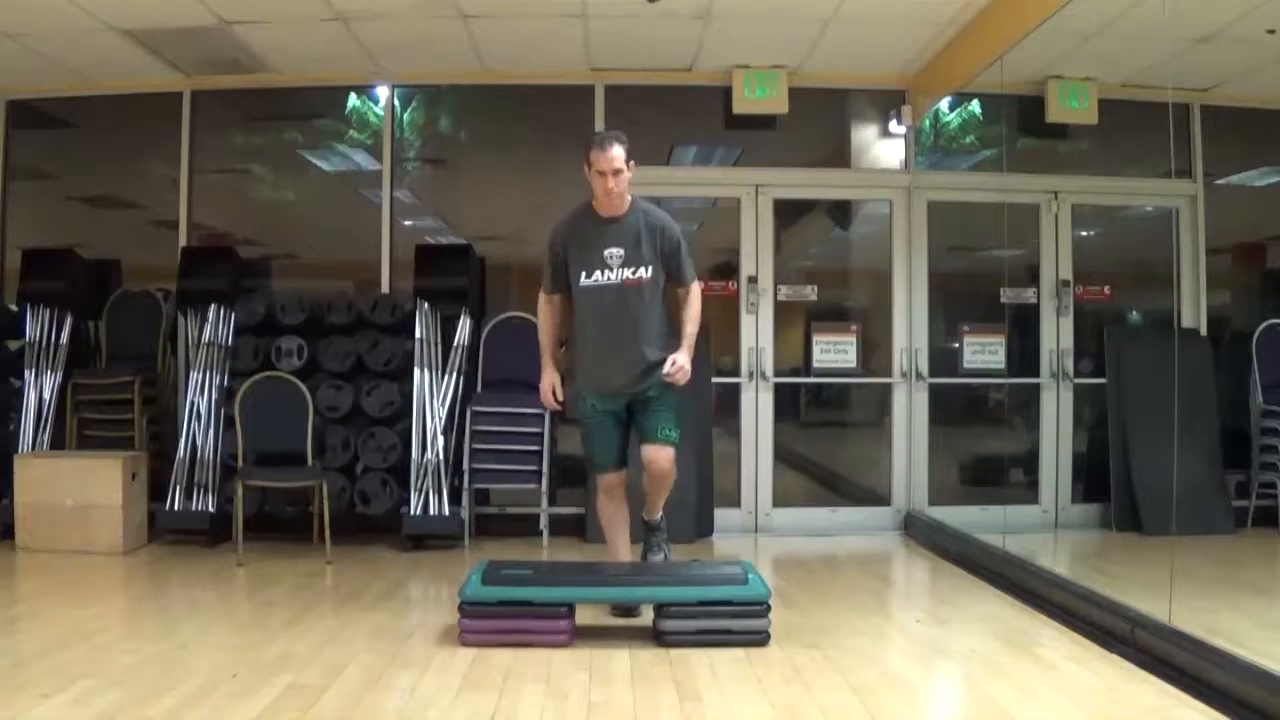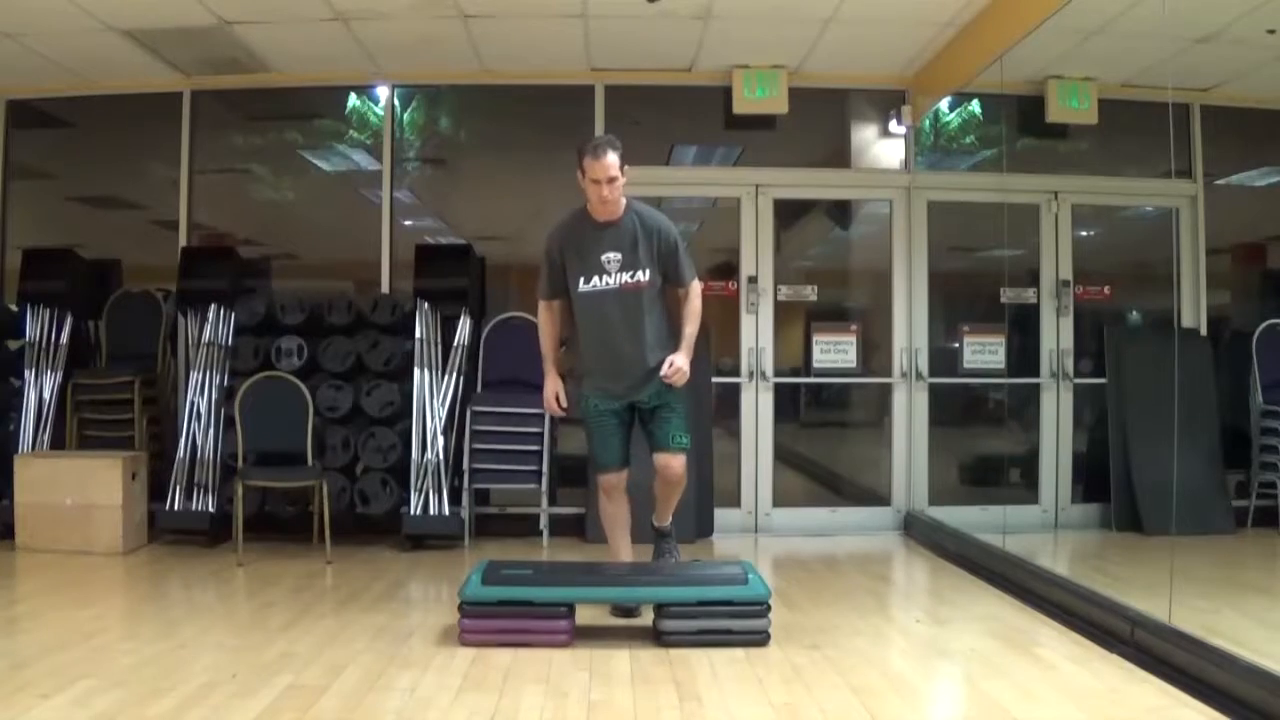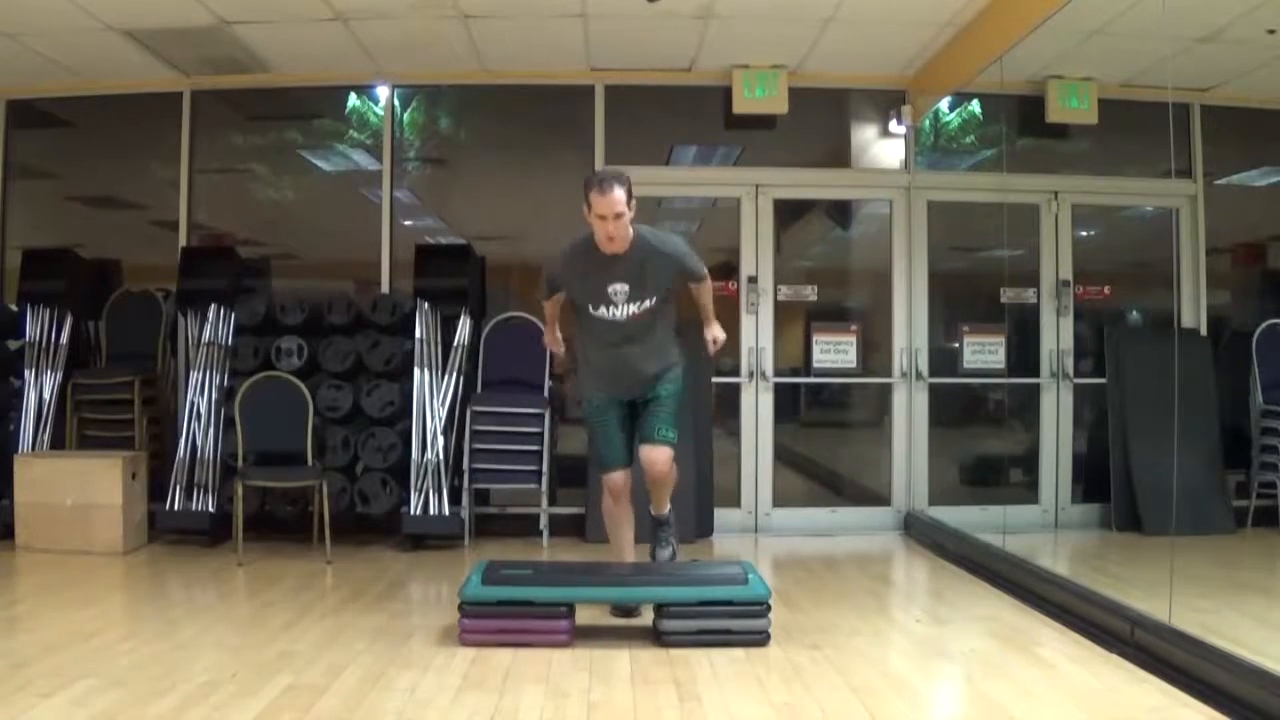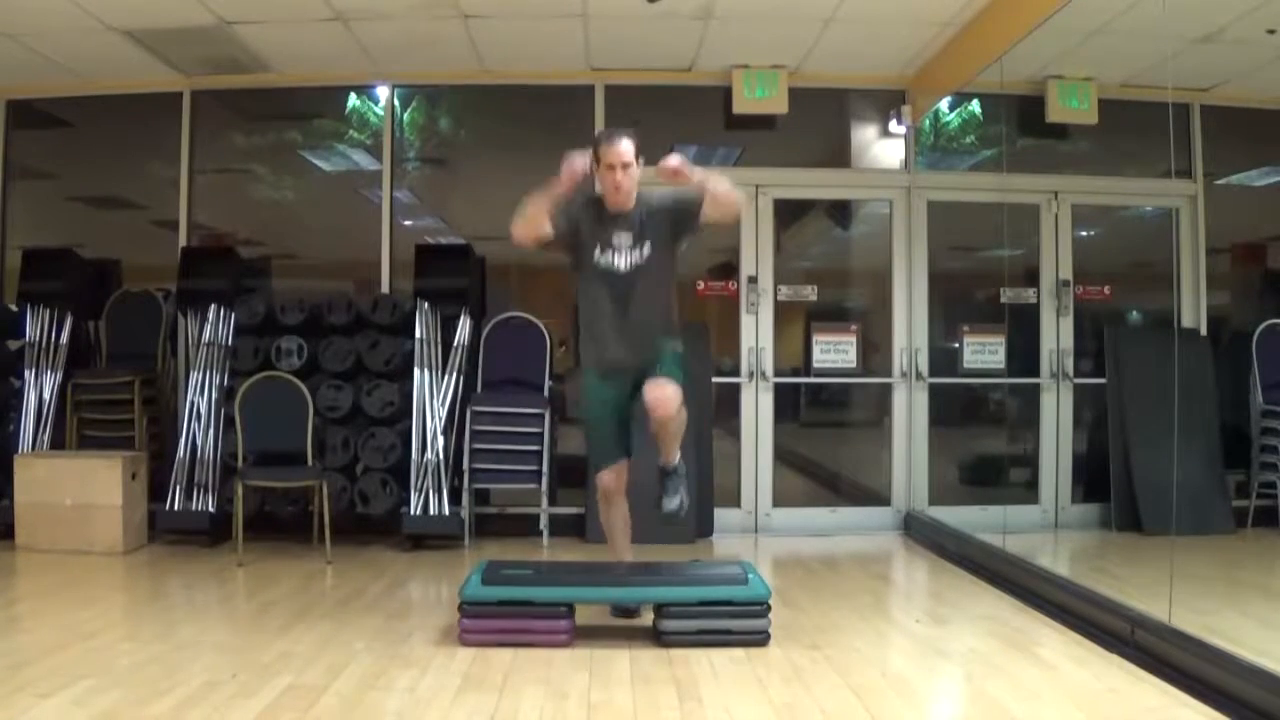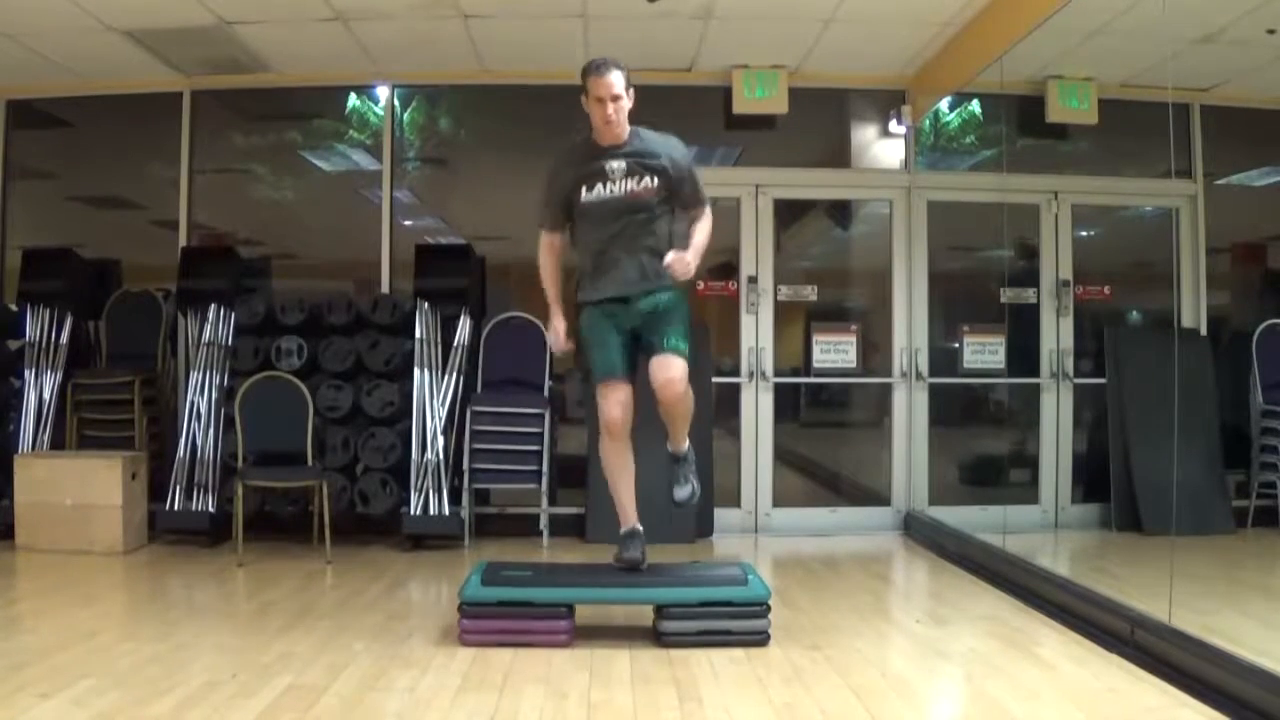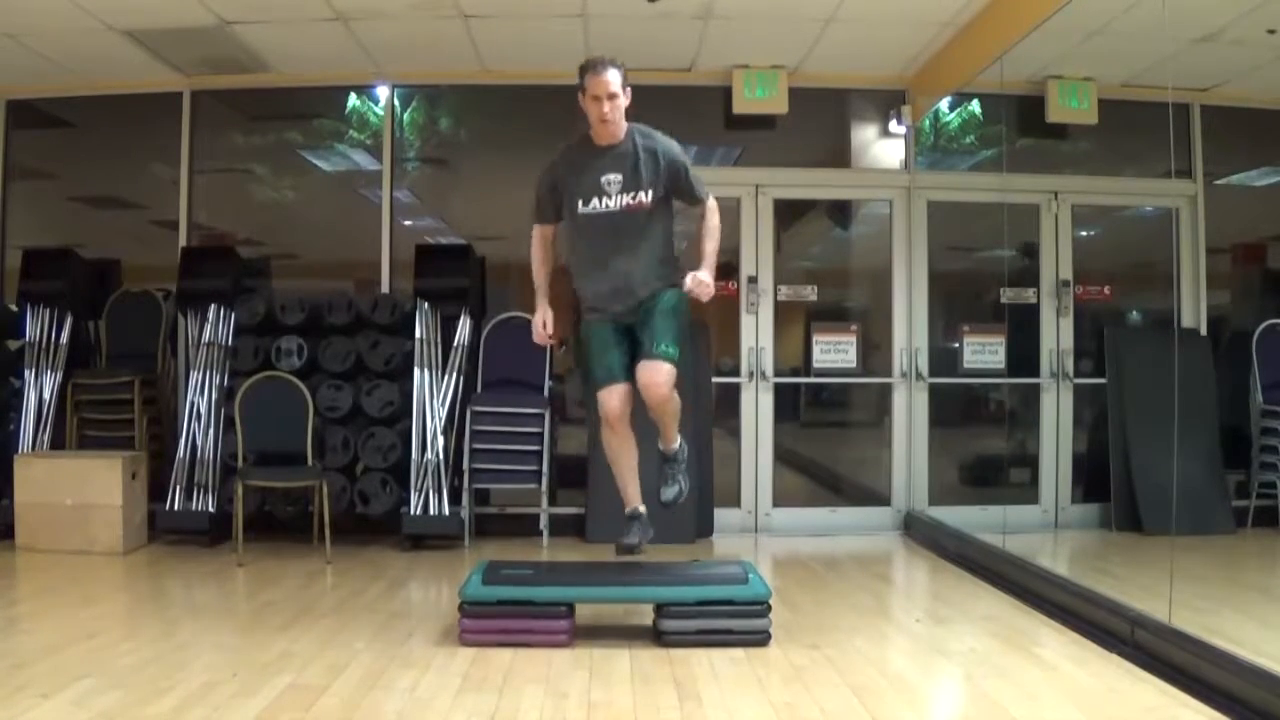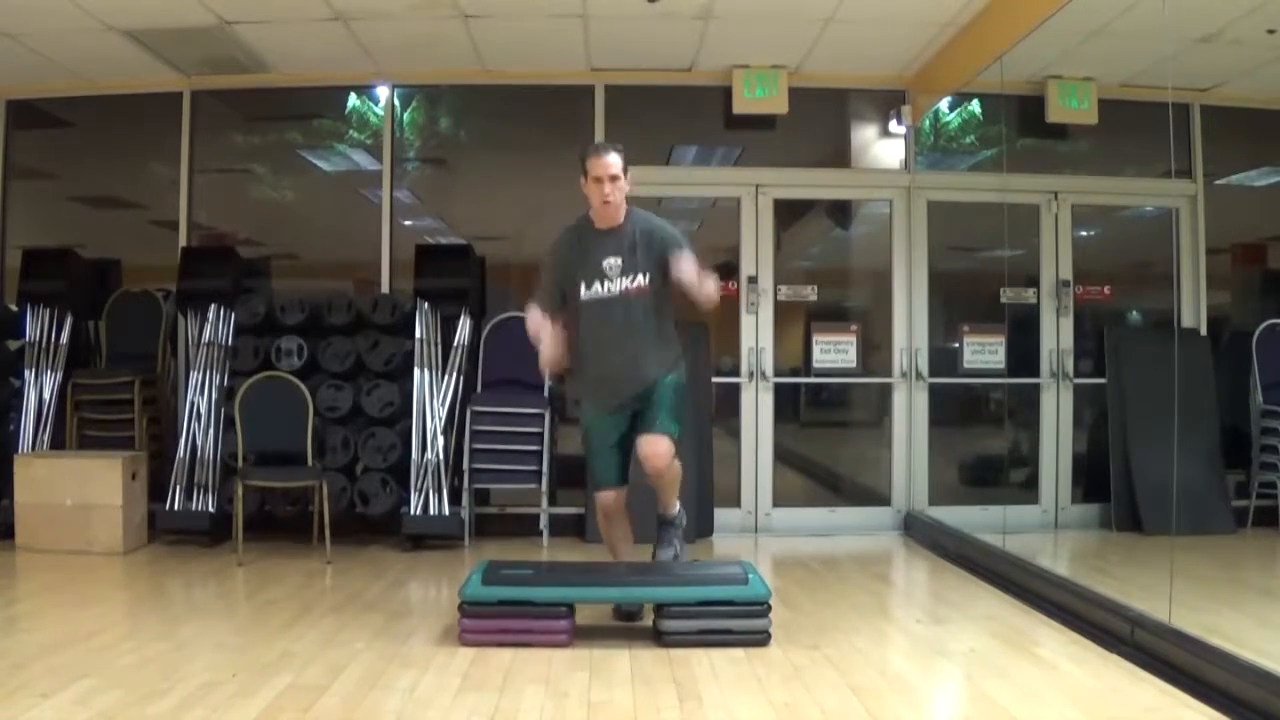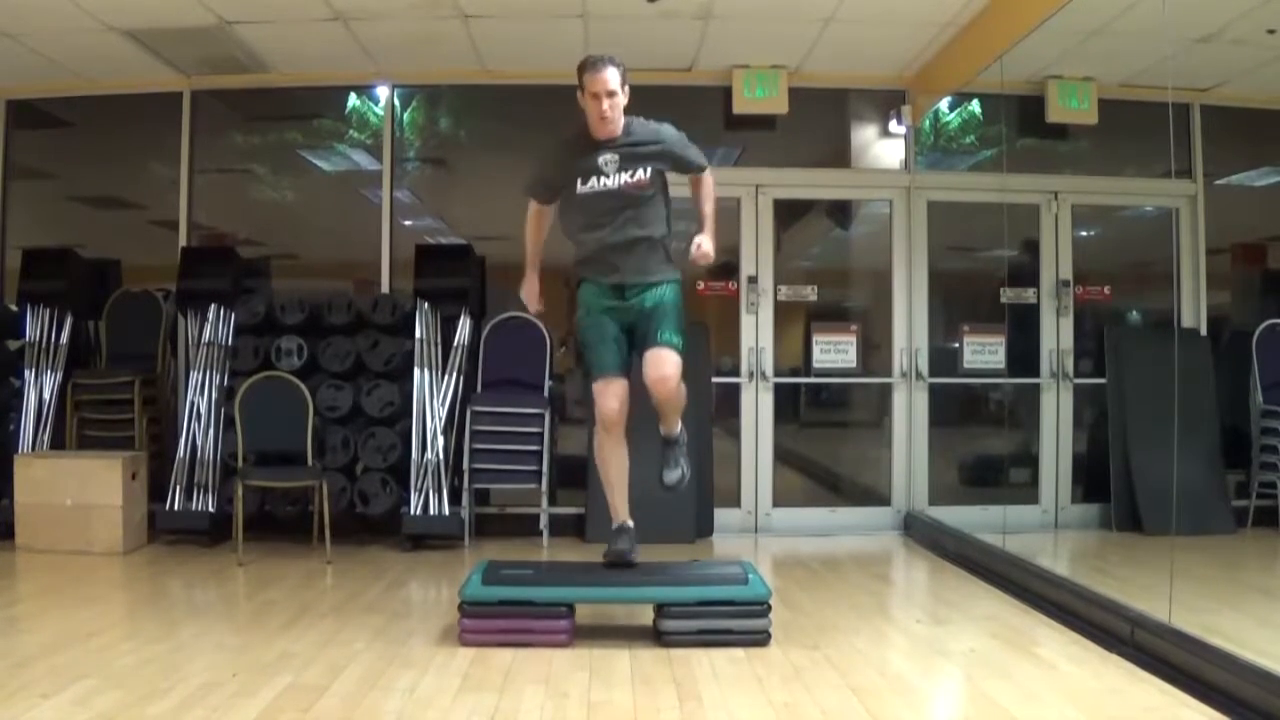
dt=0.4s
person 1, frame 1
left shoulder: (660, 225)
right shoulder: (567, 232)
left elbow: (690, 290)
right elbow: (551, 300)
left wrist: (685, 349)
right wrist: (548, 365)
left hip: (654, 371)
right hip: (596, 381)
left knee: (660, 461)
right knee: (609, 480)
left ankle: (654, 522)
person 1, frame 2
left shoulder: (657, 227)
right shoulder: (563, 237)
left elbow: (690, 290)
right elbow: (549, 307)
left wrist: (684, 350)
right wrist: (551, 373)
left hip: (657, 375)
right hip: (599, 383)
left knee: (673, 467)
right knee: (611, 482)
left ankle: (663, 528)
person 1, frame 3
left shoulder: (666, 251)
right shoulder: (568, 262)
left elbow: (699, 279)
right elbow: (551, 298)
left wrist: (712, 324)
right wrist: (551, 331)
left hip: (659, 376)
right hip: (601, 386)
left knee: (657, 460)
right knee: (615, 481)
left ankle: (662, 515)
person 1, frame 4
left shoulder: (666, 210)
right shoulder: (578, 216)
left elbow: (731, 209)
right elbow: (522, 234)
left wrist: (691, 176)
right wrist: (561, 186)
left hip: (658, 349)
right hip: (602, 365)
left knee: (664, 403)
right knee: (609, 480)
left ankle: (670, 465)
person 1, frame 5
left shoulder: (667, 153)
right shoulder: (568, 165)
left elbow: (701, 213)
right elbow: (551, 242)
left wrist: (691, 254)
right wrist: (554, 314)
left hip: (661, 296)
right hip: (600, 305)
left knee: (672, 383)
right knee: (613, 417)
left ankle: (681, 454)
right ankle: (631, 529)
person 1, frame 6
left shoulder: (661, 152)
right shoulder: (563, 167)
left elbow: (707, 208)
right elbow: (543, 234)
left wrist: (706, 269)
right wrist: (541, 304)
left hip: (657, 294)
right hip: (600, 307)
left knee: (655, 387)
right knee: (612, 408)
left ankle: (672, 449)
right ankle: (635, 513)
person 1, frame 7
left shoulder: (657, 235)
right shoulder: (567, 246)
left elbow: (707, 294)
right elbow: (539, 309)
left wrist: (696, 280)
right wrist: (545, 339)
left hip: (657, 377)
right hip: (599, 389)
left knee: (657, 456)
right knee: (608, 502)
left ankle: (669, 513)
person 1, frame 8
left shoulder: (660, 139)
right shoulder: (563, 154)
left elbow: (701, 173)
right elbow: (540, 206)
left wrist: (707, 231)
right wrist: (530, 275)
left hip: (656, 285)
right hip: (597, 292)
left knee: (663, 379)
right knee: (609, 410)
left ankle: (672, 434)
right ankle: (621, 525)
